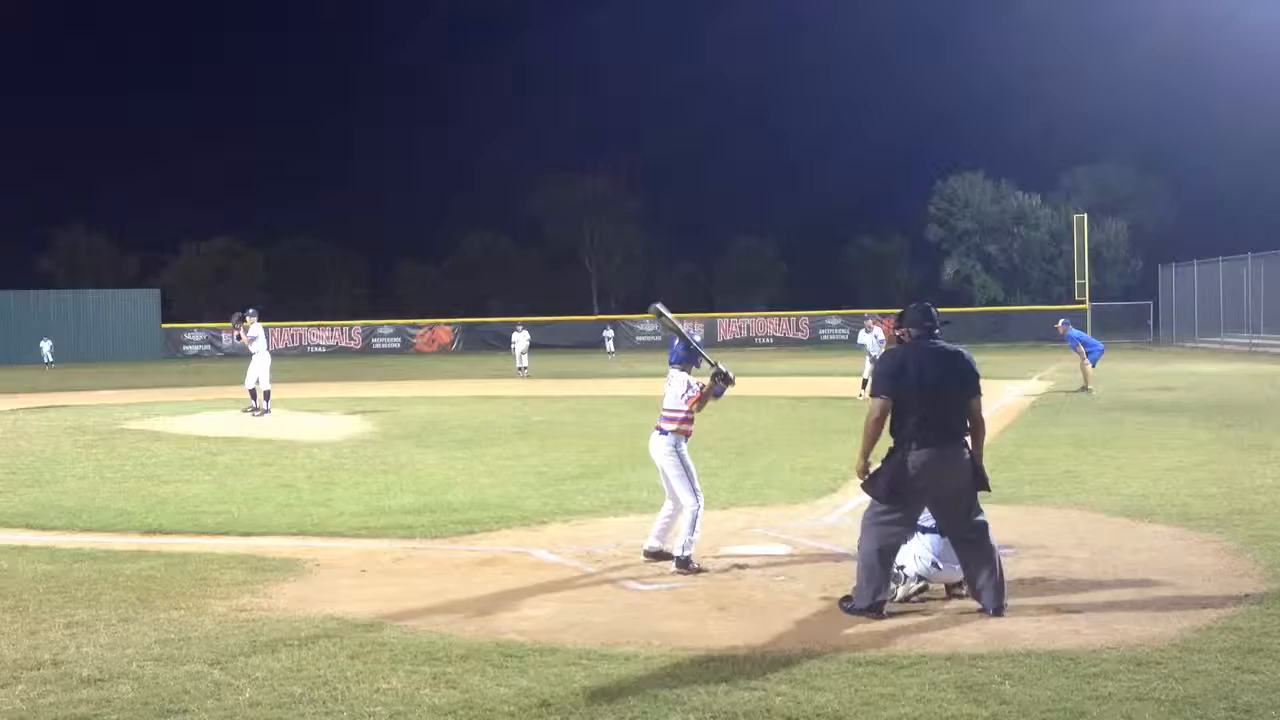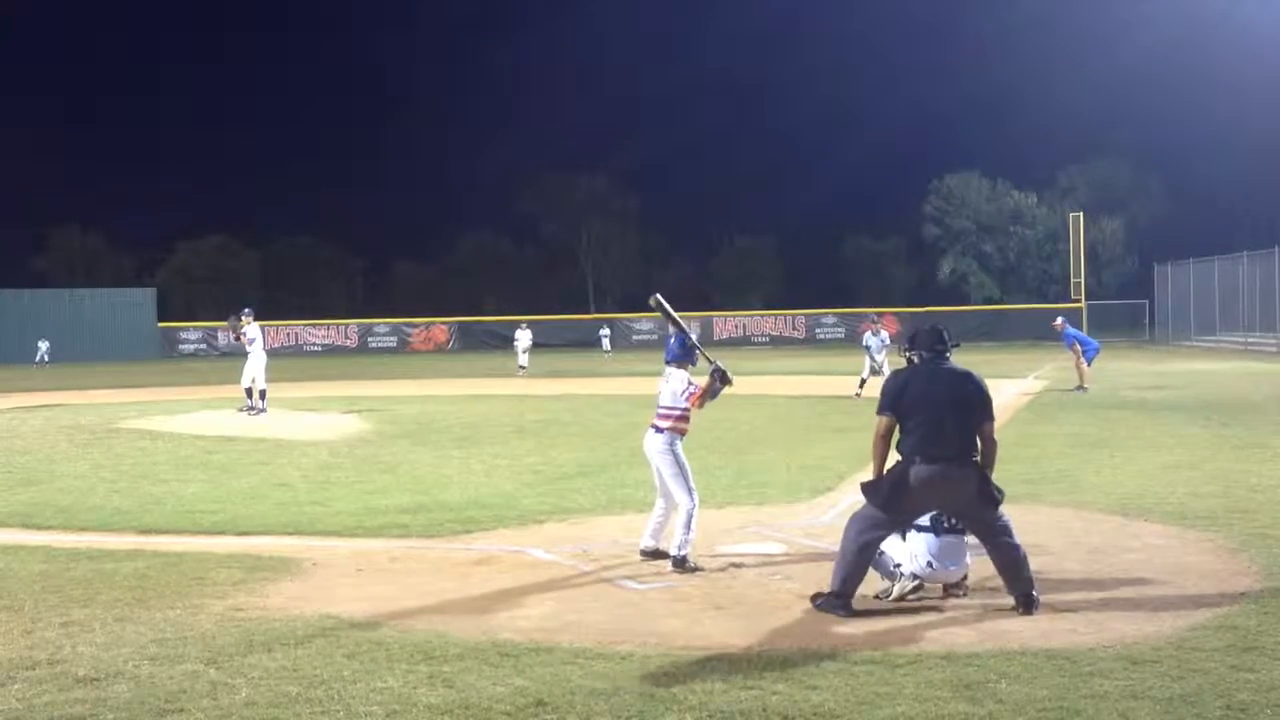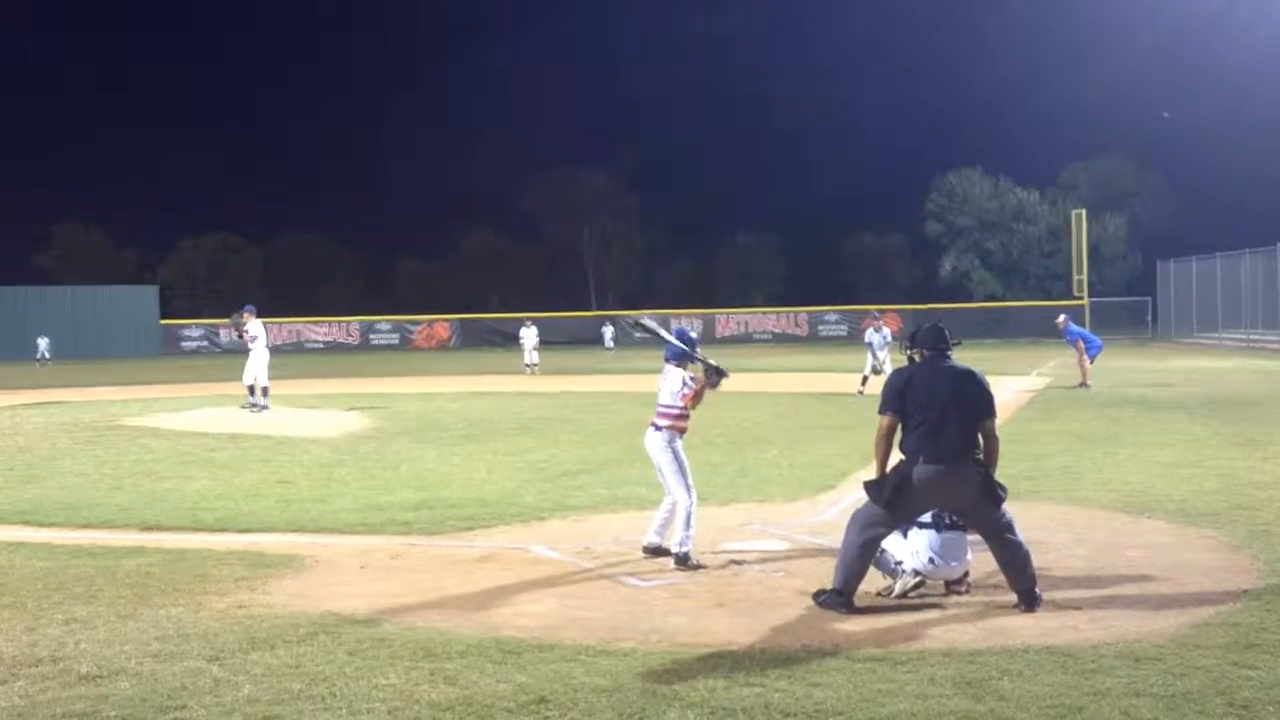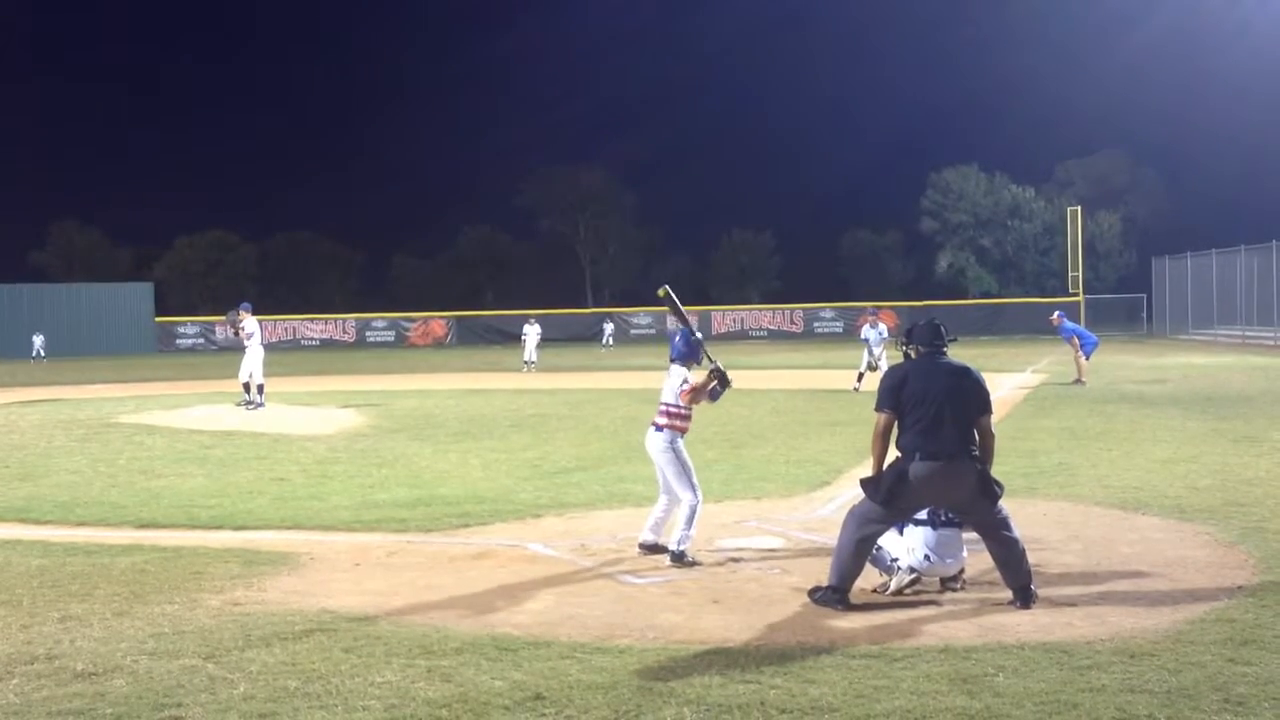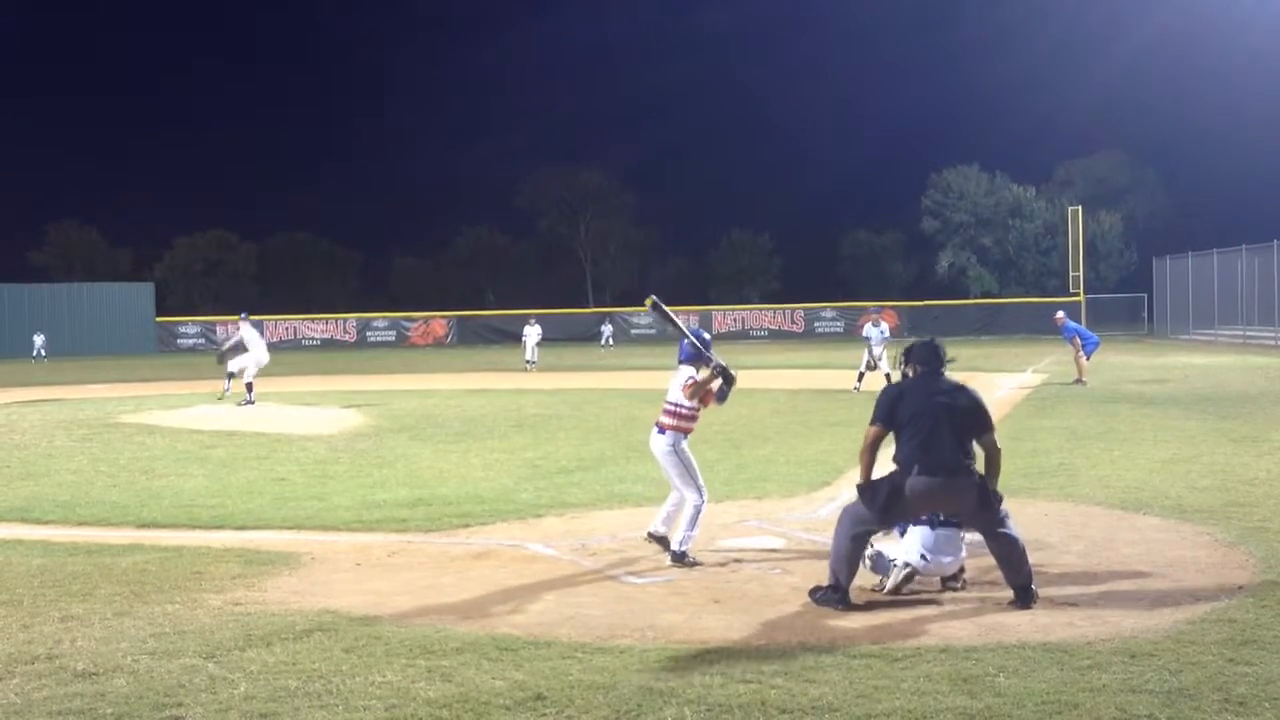
dt=1s
person 1, frame 1
left shoulder: (894, 359)
right shoulder: (961, 359)
left elbow: (878, 414)
right elbow: (976, 417)
left wrist: (863, 457)
right wrist: (976, 457)
left hip: (912, 458)
right hip: (955, 457)
left knee: (880, 526)
right knee: (971, 529)
left ankle: (868, 601)
right ankle: (993, 600)
person 1, frame 2
left shoulder: (901, 380)
right shoulder: (972, 382)
left elbow: (883, 433)
right elbow: (989, 439)
left wrist: (877, 478)
right wrist: (984, 478)
left hip: (917, 474)
right hip: (964, 475)
left knee: (863, 528)
right knee: (998, 532)
left ankle: (839, 597)
right ankle: (1026, 596)
person 1, frame 3
left shoulder: (903, 378)
right shoulder: (974, 379)
left elbow: (885, 432)
right elbow: (990, 436)
left wrist: (880, 478)
right wrist: (987, 478)
left hip: (919, 474)
right hip: (966, 474)
left knee: (865, 526)
right knee: (1001, 530)
left ankle: (840, 594)
right ankle: (1029, 594)
person 1, frame 4
left shoulder: (898, 375)
right shoulder: (970, 376)
left elbow: (882, 430)
right elbow: (986, 433)
left wrist: (877, 475)
right wrist: (983, 475)
left hip: (915, 471)
right hip: (963, 471)
left knee: (861, 522)
right knee: (997, 526)
left ankle: (836, 591)
right ankle: (1023, 590)
person 1, frame 5
left shoulder: (896, 392)
right shoulder: (967, 395)
left elbow: (871, 441)
right elbow: (993, 449)
left wrist: (864, 486)
right wrist: (989, 492)
left hip: (914, 484)
right hip: (962, 485)
left knee: (853, 519)
right knee: (996, 521)
left ankle: (837, 592)
right ankle: (1024, 590)
person 2, frame 1
left shoulder: (677, 376)
right shoulder: (682, 378)
left elbow: (709, 395)
right elbow: (697, 406)
left wrist: (722, 382)
right wrist: (713, 381)
left hip: (661, 441)
right hip: (671, 444)
left knee: (676, 499)
right knee: (693, 501)
left ankle: (653, 547)
right ankle: (682, 558)
person 2, frame 2
left shoulder: (672, 374)
right shoulder: (680, 376)
left elbow: (701, 397)
right elbow: (698, 402)
left wrist: (719, 384)
right wrist: (712, 378)
left hip: (656, 439)
right hip: (666, 442)
left knee: (667, 497)
right knee: (688, 500)
left ankle: (649, 546)
right ankle: (679, 557)
person 2, frame 3
left shoulder: (672, 372)
right shoulder: (678, 375)
left elbow: (696, 390)
right elbow: (693, 403)
left wrist: (712, 376)
right wrist: (707, 376)
left hip: (659, 437)
right hip: (666, 439)
left knee: (675, 495)
right knee: (686, 496)
left ankle: (653, 543)
right ankle: (682, 554)
person 2, frame 4
left shoulder: (679, 372)
right shoulder: (680, 373)
left elbow: (708, 397)
right elbow: (689, 399)
left wrist: (719, 384)
right wrist: (709, 377)
left hip: (659, 437)
right hip: (667, 440)
left knee: (670, 494)
right knee: (692, 496)
left ankle: (648, 541)
right ankle: (677, 551)
person 2, frame 5
left shoulder: (690, 373)
right shoulder: (688, 372)
left elbow: (715, 399)
right elbow: (690, 394)
left wrist: (725, 382)
right wrist: (711, 376)
left hip: (664, 438)
right hip: (670, 441)
left knee: (682, 491)
right knee: (697, 496)
left ankle: (657, 531)
right ankle: (678, 552)
